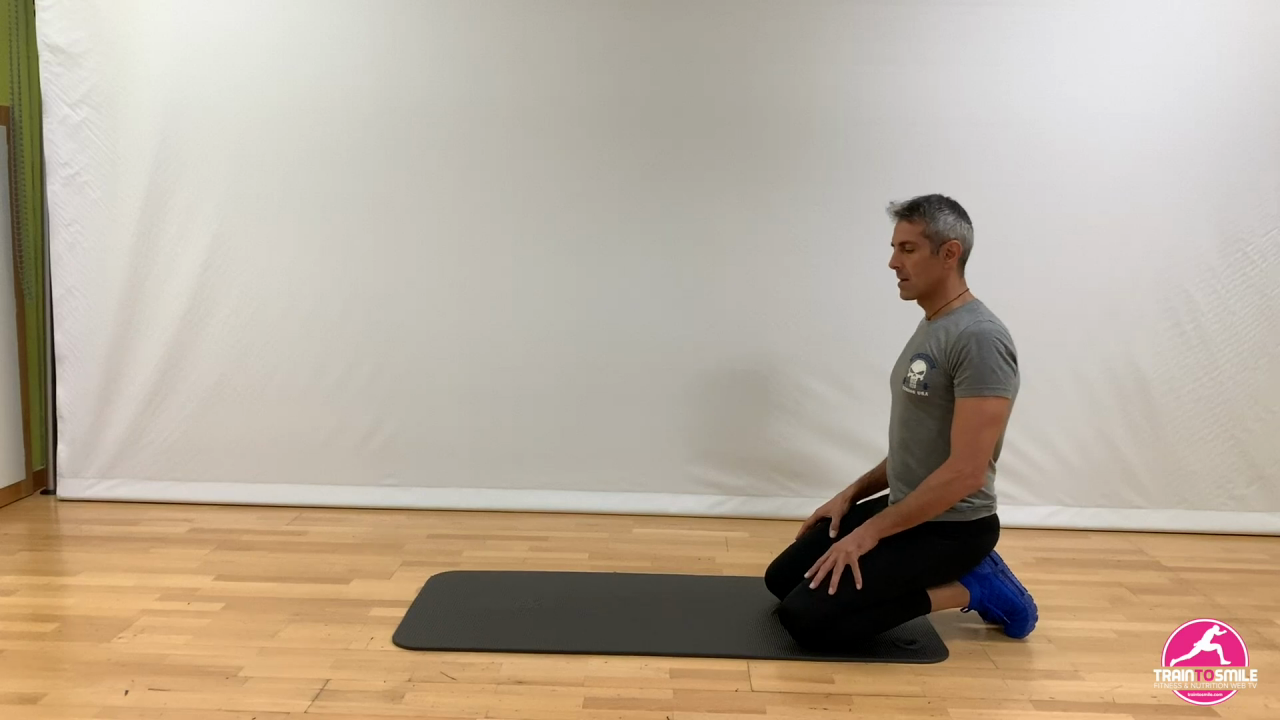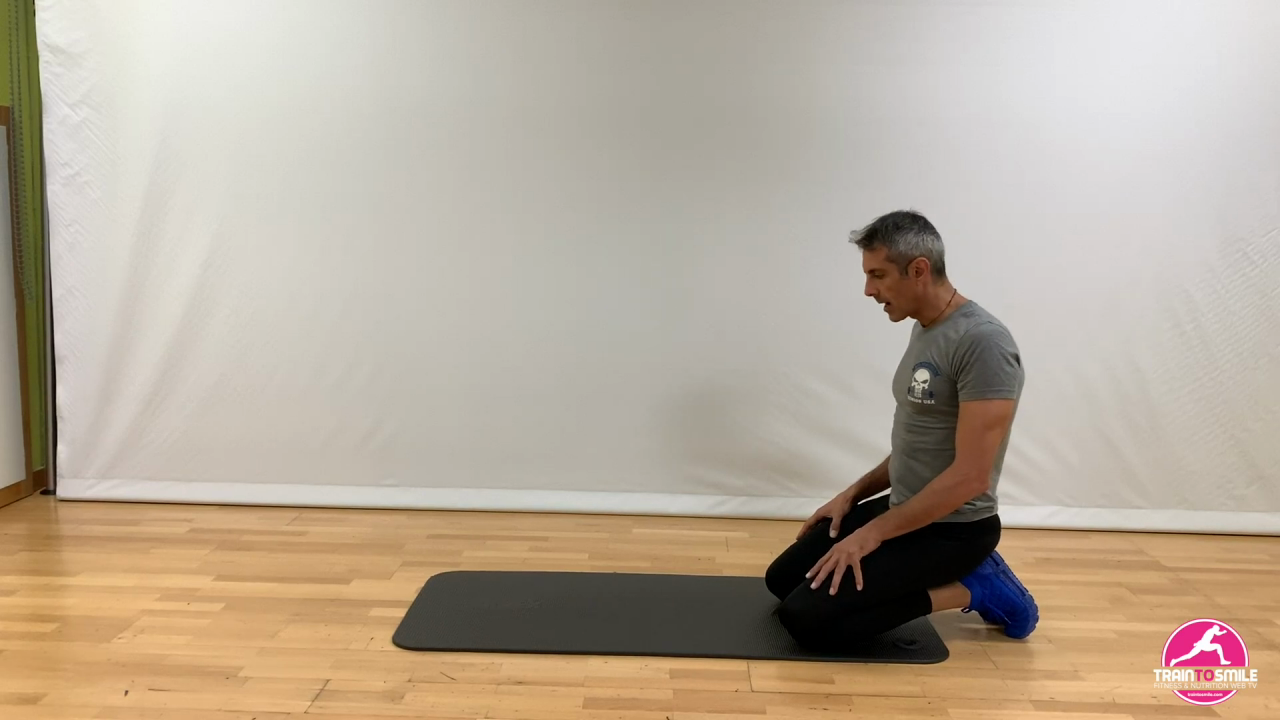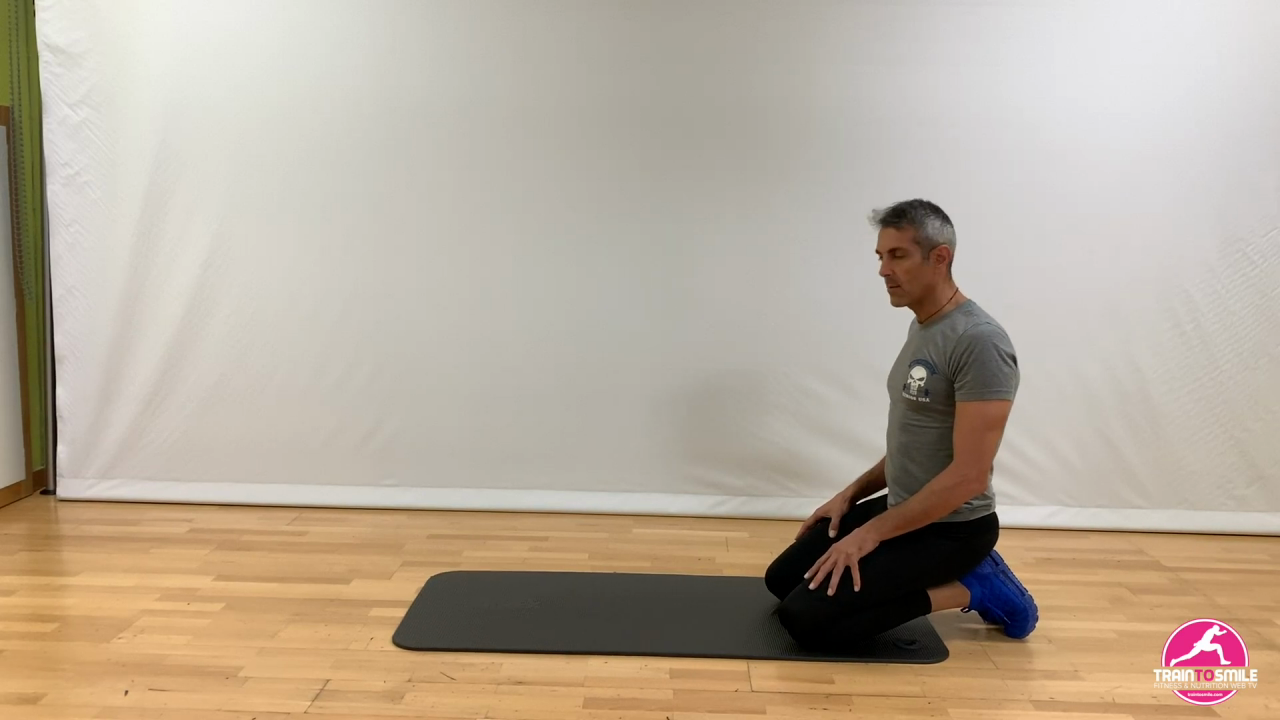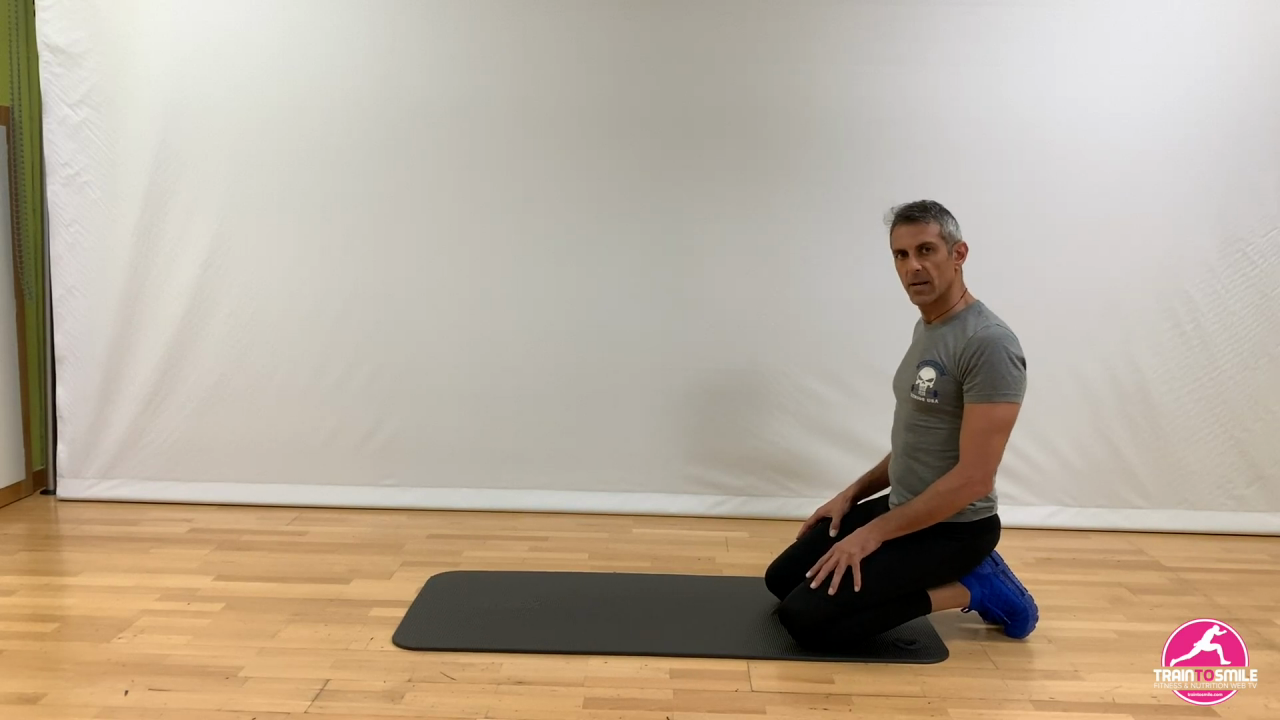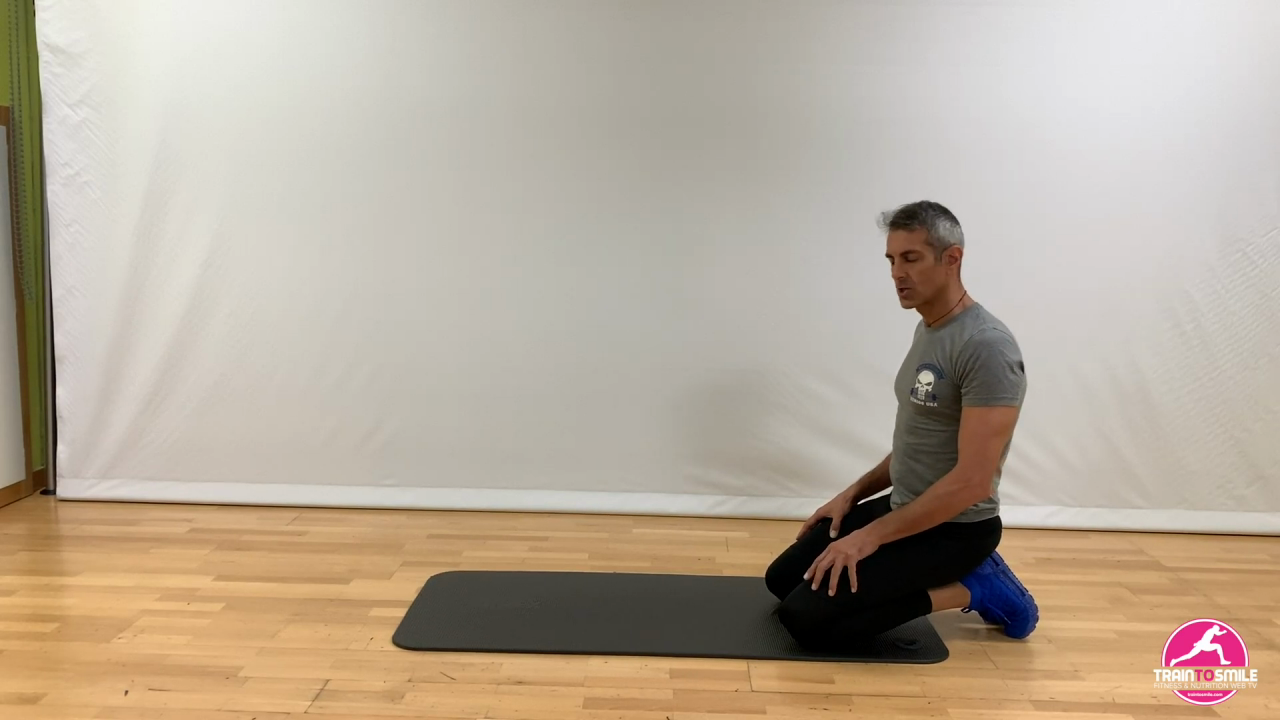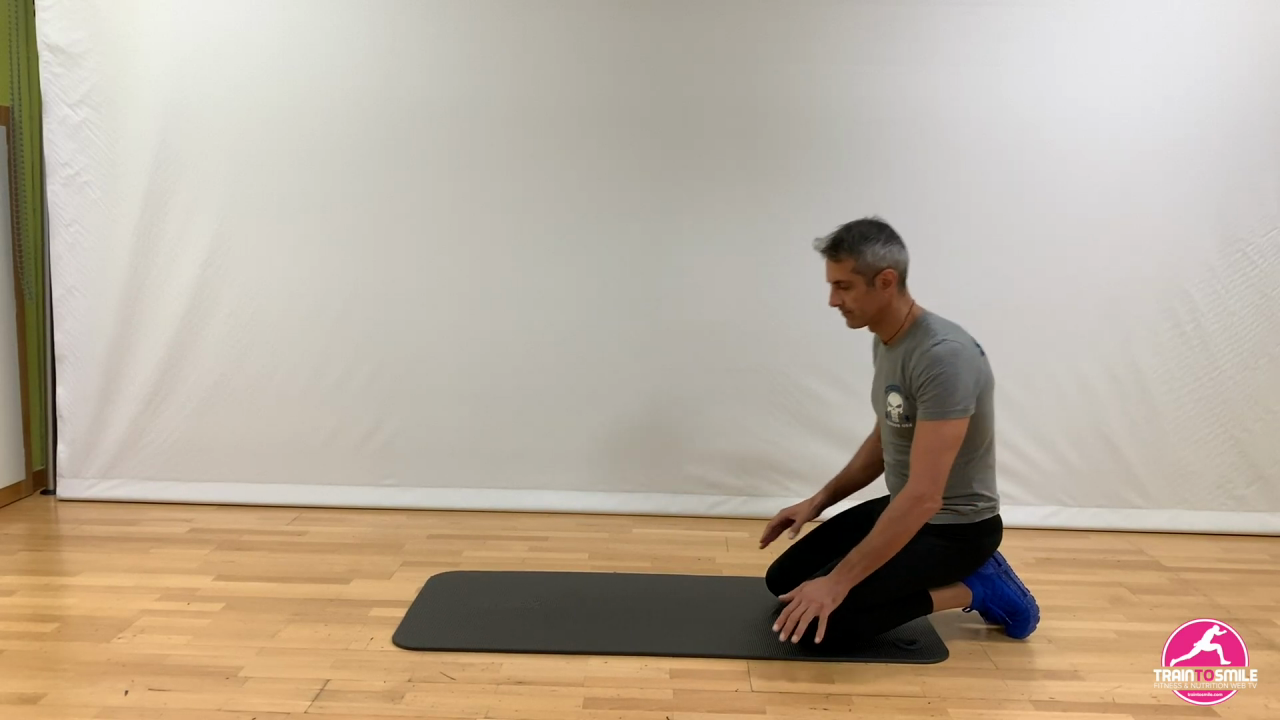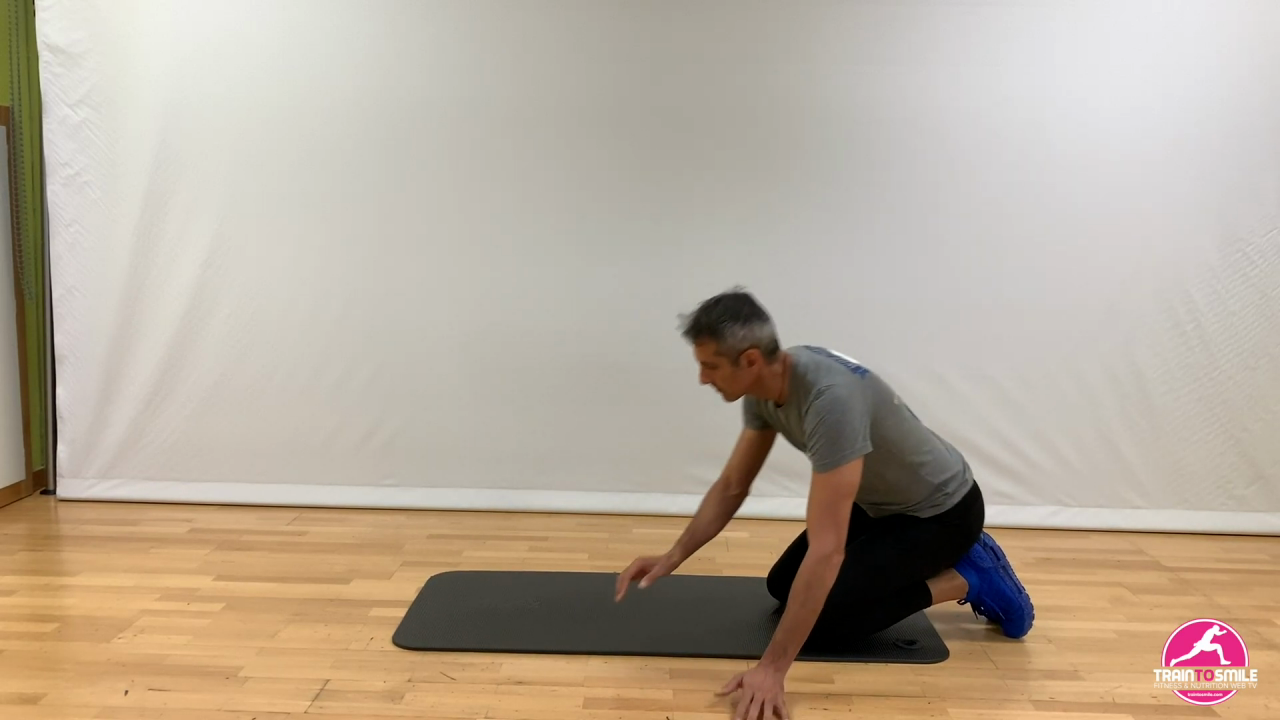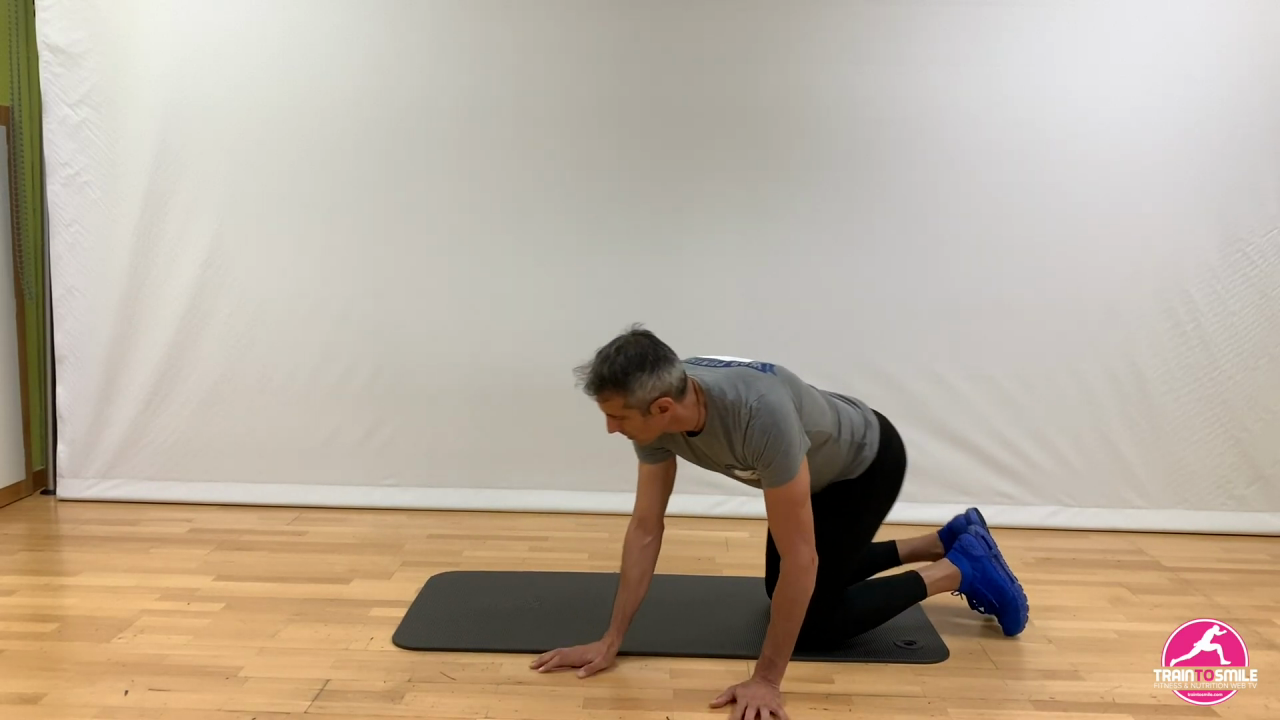
dt=0.3s
person 1, frame 1
left shoulder: (979, 339)
right shoulder: (932, 327)
left elbow: (965, 471)
left wrist: (870, 533)
right wrist: (852, 494)
left hip: (949, 528)
right hip: (906, 507)
left knee: (804, 617)
right knee: (783, 579)
left ankle: (970, 589)
right ankle: (956, 576)
person 1, frame 2
left shoulder: (982, 343)
right shoulder: (925, 332)
left elbow: (970, 475)
left wrist: (874, 533)
right wrist: (853, 493)
left hip: (951, 529)
right hip: (906, 507)
left knee: (805, 616)
right knee: (783, 579)
left ankle: (969, 588)
right ankle: (955, 577)
person 1, frame 3
left shoulder: (978, 343)
right shoulder: (922, 328)
left elbow: (969, 475)
left wrist: (871, 534)
right wrist: (850, 494)
left hip: (948, 528)
right hip: (902, 506)
left knee: (804, 616)
right knee: (783, 579)
left ankle: (970, 588)
right ankle: (957, 576)
person 1, frame 4
left shoulder: (988, 344)
right shoulder: (927, 329)
left elbow: (974, 477)
left wrist: (874, 534)
right wrist: (852, 494)
left hip: (950, 529)
right hip: (904, 507)
left knee: (803, 616)
right knee: (783, 579)
left ankle: (970, 588)
right ankle: (956, 578)
person 1, frame 5
left shoulder: (986, 347)
right shoulder: (928, 330)
left elbow: (971, 482)
left wrist: (870, 537)
right wrist: (852, 494)
left hip: (952, 530)
right hip: (905, 508)
left knee: (805, 617)
right knee: (783, 579)
left ankle: (969, 590)
right ankle: (956, 579)
person 1, frame 6
left shoulder: (942, 357)
right shoulder: (886, 341)
left elbow: (923, 496)
left wrist: (838, 582)
right wrist: (818, 501)
left hip: (953, 529)
right hip: (902, 509)
left knee: (810, 620)
right knee: (784, 579)
left ankle: (969, 588)
right ankle: (937, 579)
person 1, frame 7
left shoulder: (830, 400)
right shoulder: (763, 387)
left elbow: (827, 547)
right elbow: (731, 485)
left wrist: (772, 668)
right wrist: (672, 559)
left hip: (939, 513)
right hip: (886, 499)
left knee: (827, 616)
right knee: (785, 585)
left ankle: (962, 581)
right ankle: (949, 561)
person 1, frame 8
left shoulder: (759, 414)
right shoulder: (661, 411)
left elbow: (799, 557)
right elbow: (645, 529)
left wrist: (766, 680)
right wrist: (611, 639)
left hip: (864, 465)
right hip: (820, 462)
left knee: (814, 621)
right knee: (781, 590)
left ankle: (956, 570)
right ankle: (947, 541)
